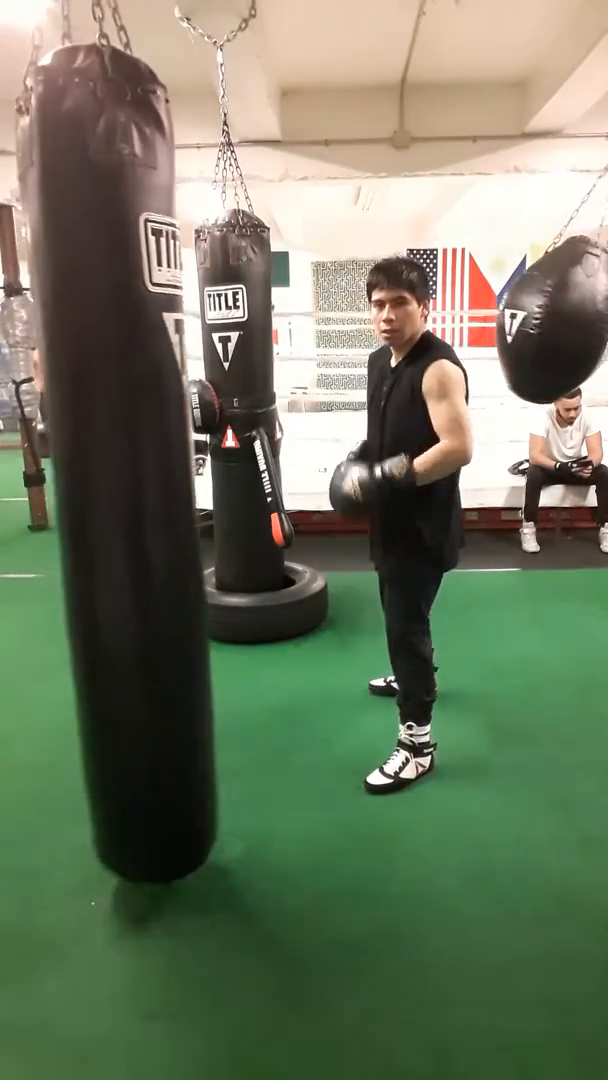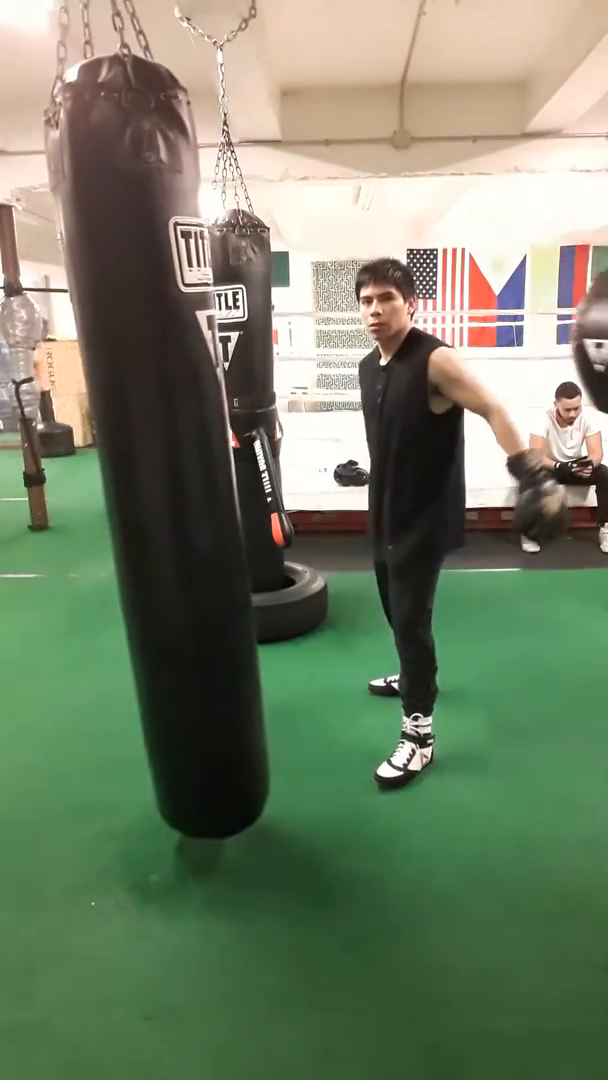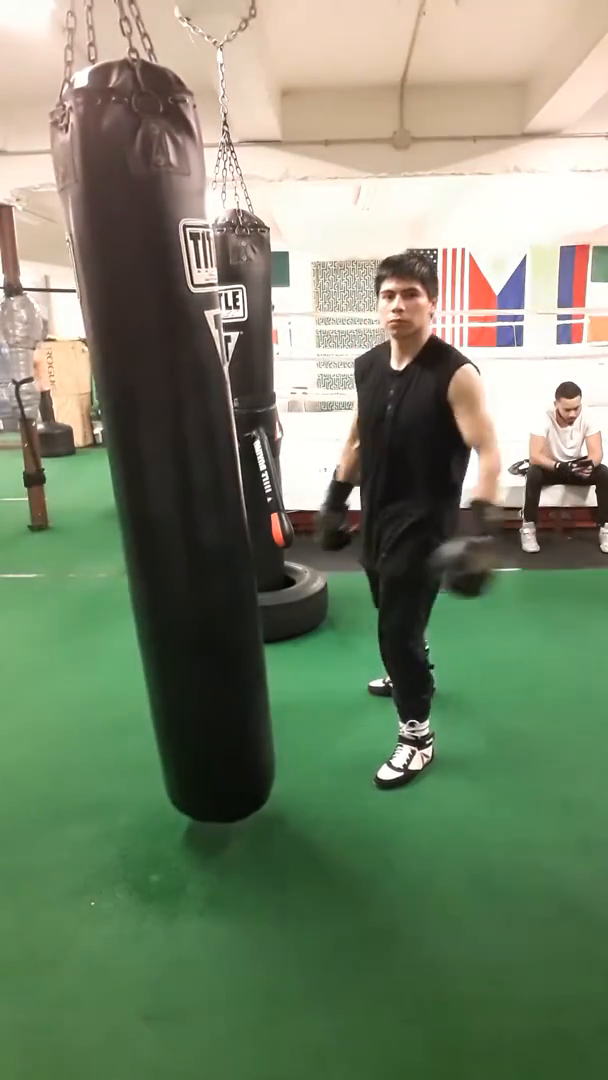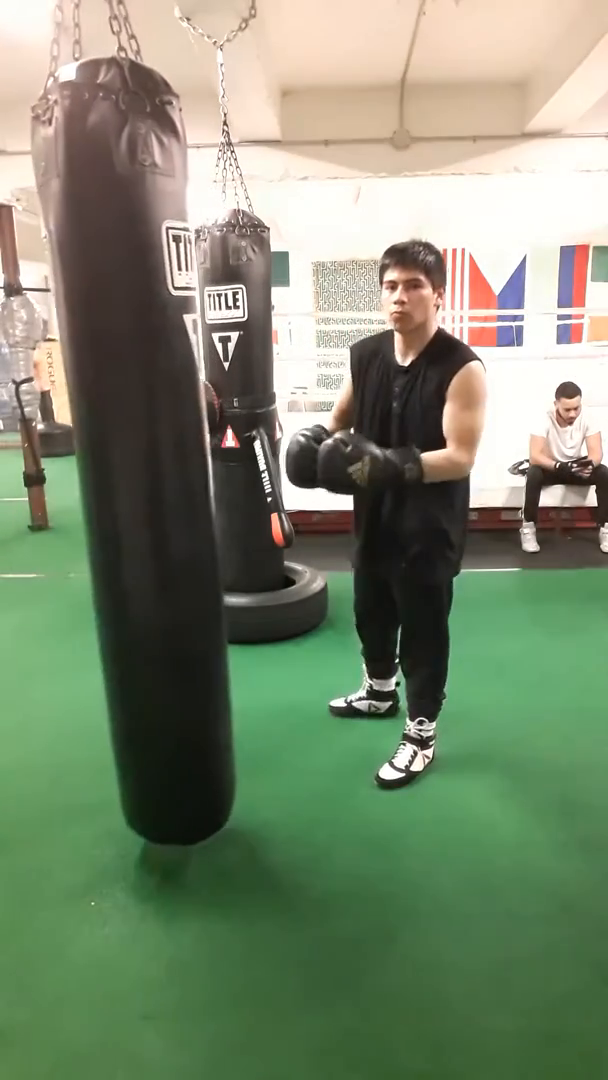
dt=0.4s
person 1, frame 1
left shoulder: (439, 367)
right shoulder: (379, 361)
left elbow: (457, 448)
left wrist: (379, 478)
right wrist: (359, 462)
left hip: (420, 520)
right hip: (391, 513)
left knee: (407, 622)
right knee: (397, 610)
left ankle: (417, 744)
right ankle: (414, 677)
person 1, frame 2
left shoulder: (433, 360)
right shoulder: (368, 366)
left elbow: (493, 412)
left wrist: (533, 477)
left hip: (424, 514)
right hip: (387, 510)
left knee: (409, 615)
right knee: (396, 607)
left ankle: (419, 734)
right ankle: (414, 674)
person 1, frame 3
left shoulder: (457, 373)
right shoulder: (367, 366)
left elbow: (488, 452)
left wrist: (479, 528)
right wrist: (335, 499)
left hip: (426, 527)
right hip: (381, 521)
left knee: (396, 631)
right knee: (395, 617)
left ankle: (417, 737)
right ankle: (415, 676)
person 1, frame 4
left shoulder: (461, 369)
right shoulder: (365, 355)
left elbow: (460, 457)
right elbow: (342, 418)
left wrist: (387, 465)
right wrist: (318, 441)
left hip: (429, 530)
right hip: (373, 519)
left knee: (423, 631)
right knee: (371, 616)
left ankle: (421, 737)
right ankle: (379, 692)
